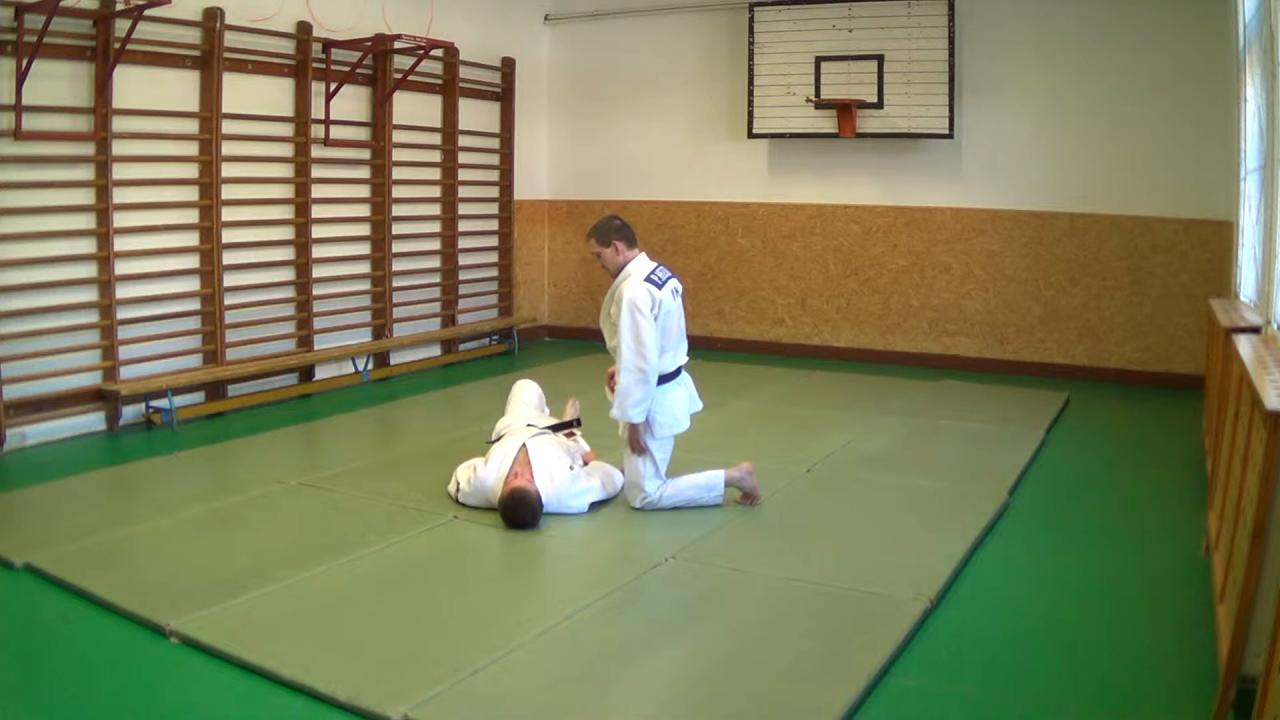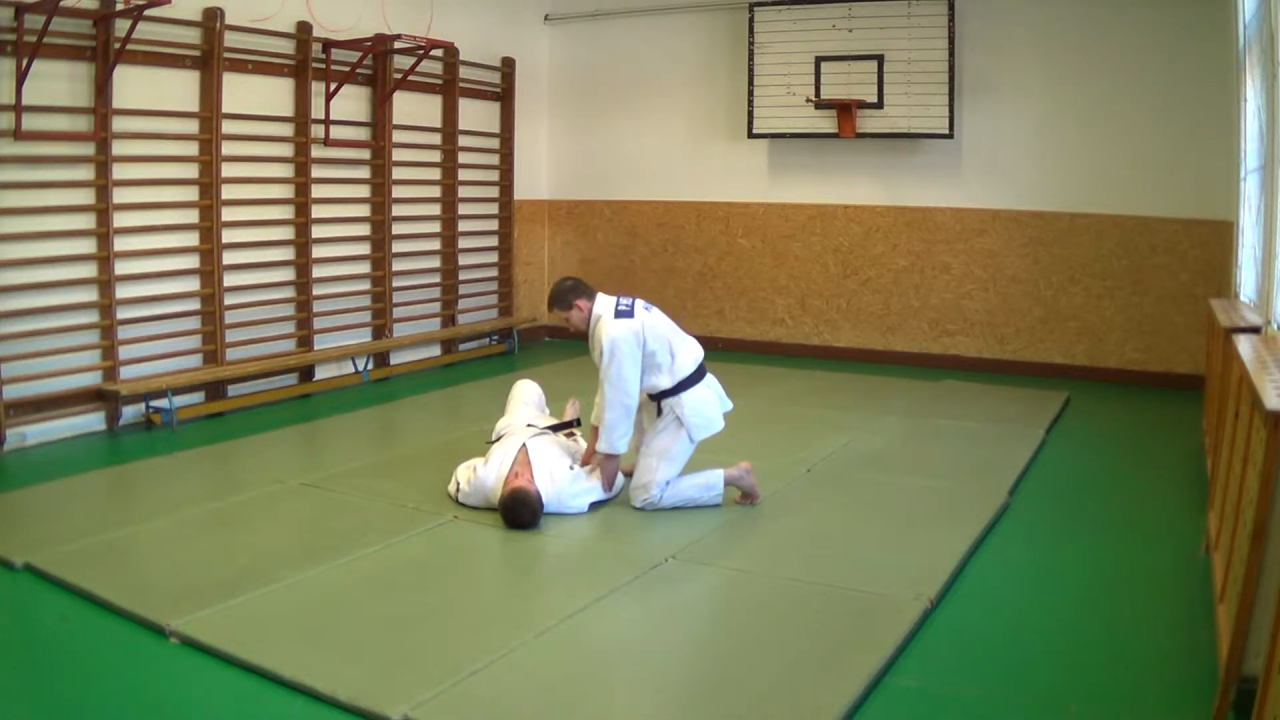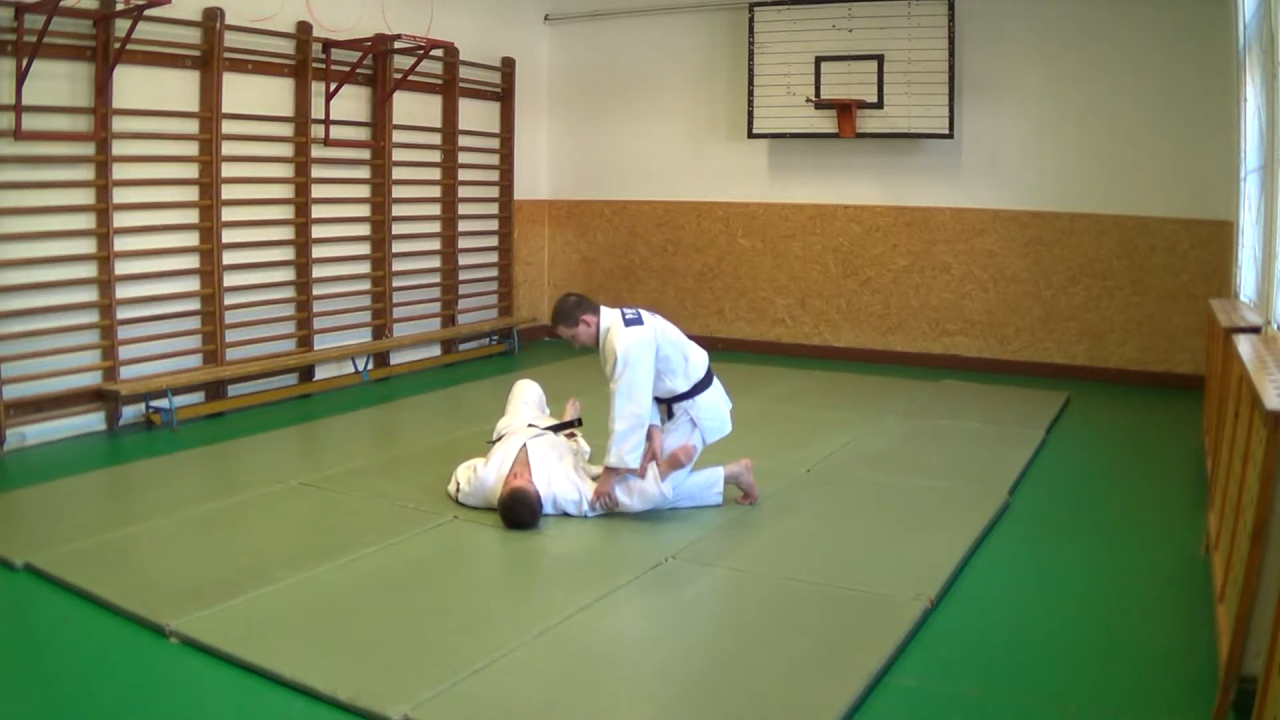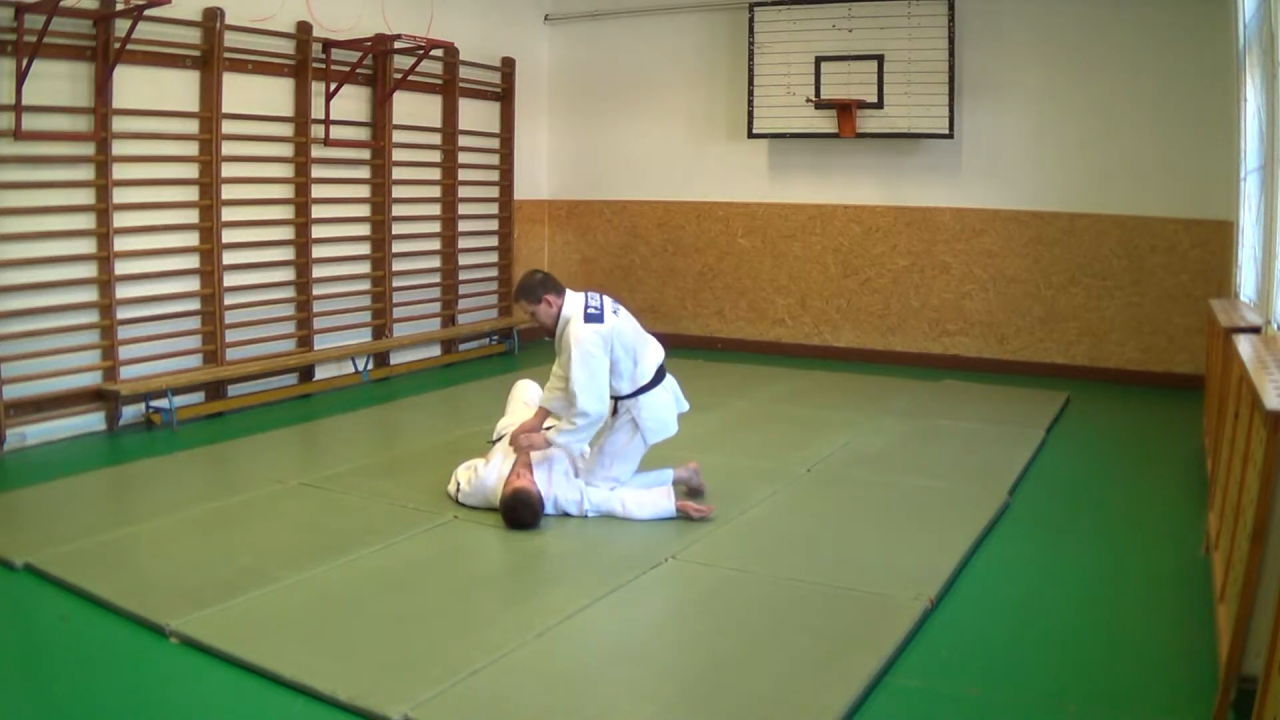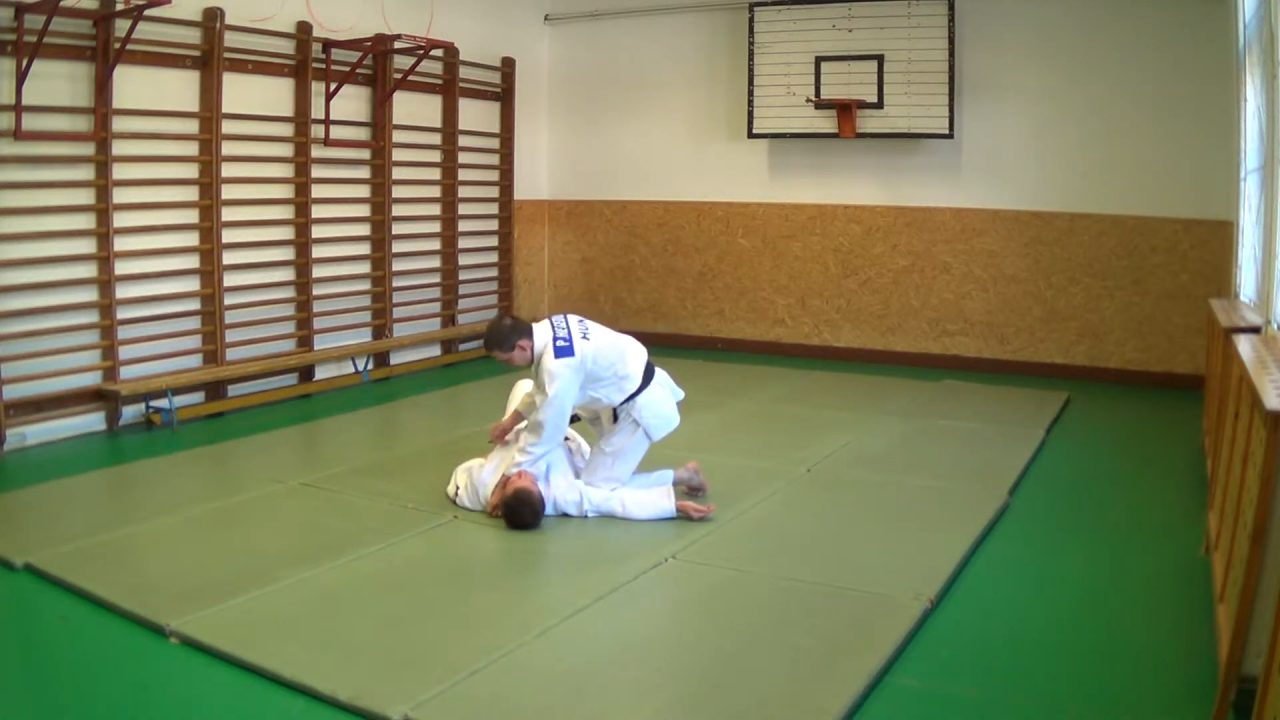
dt=1s
person 1, frame 1
left shoulder: (481, 485)
right shoulder: (565, 489)
left elbow: (459, 481)
right elbow: (612, 479)
left knee: (526, 386)
right ankle: (570, 433)
person 1, frame 2
left shoulder: (482, 483)
right shoulder: (565, 489)
left elbow: (459, 480)
right elbow: (610, 480)
left knee: (525, 387)
right ankle: (567, 426)
person 1, frame 3
left shoulder: (482, 485)
right shoulder: (562, 495)
left elbow: (459, 480)
right elbow: (623, 496)
right wrist: (666, 468)
left hip: (513, 436)
right hip: (555, 443)
left knee: (526, 386)
person 1, frame 4
left shoulder: (481, 486)
right shoulder: (559, 495)
left elbow: (458, 482)
right elbow: (618, 500)
right wrist: (676, 505)
left knee: (526, 386)
person 1, frame 5
left shoulder: (477, 489)
right shoulder: (558, 494)
left elbow: (455, 486)
right elbow: (620, 498)
right wrist: (676, 504)
left knee: (526, 385)
person 2, frame 1
left shoulder: (634, 290)
right shoulder: (655, 273)
left elbow: (641, 363)
left wrist: (634, 418)
right wrist: (620, 366)
left hip: (655, 398)
right hip: (668, 387)
left knee: (643, 495)
left ankle: (733, 476)
person 2, frame 2
left shoulder: (614, 331)
right shoulder: (615, 308)
left elbow: (620, 397)
right elbow: (612, 385)
left wrist: (610, 452)
right wrist: (595, 438)
left hip: (686, 405)
right hip: (686, 393)
left knee: (646, 495)
left ankle: (733, 476)
person 2, frame 3
left shoulder: (627, 341)
right shoulder: (617, 321)
left elbow: (629, 409)
right elbow: (640, 393)
left wrist: (610, 473)
right wrist: (655, 432)
left hip: (695, 408)
right hip: (676, 397)
left ankle: (735, 472)
person 2, frame 4
left shoulder: (584, 333)
right shoulder: (583, 303)
left elbow: (591, 406)
right elbow: (564, 373)
left wrist: (546, 439)
right wrist: (538, 419)
left hip: (642, 407)
right hip: (648, 395)
left knee: (597, 487)
person 2, frame 5
left shoulder: (558, 367)
right shoulder: (545, 330)
left elbow: (545, 431)
right elbow: (542, 389)
right wrist: (511, 420)
left hip: (642, 407)
left knee: (597, 488)
